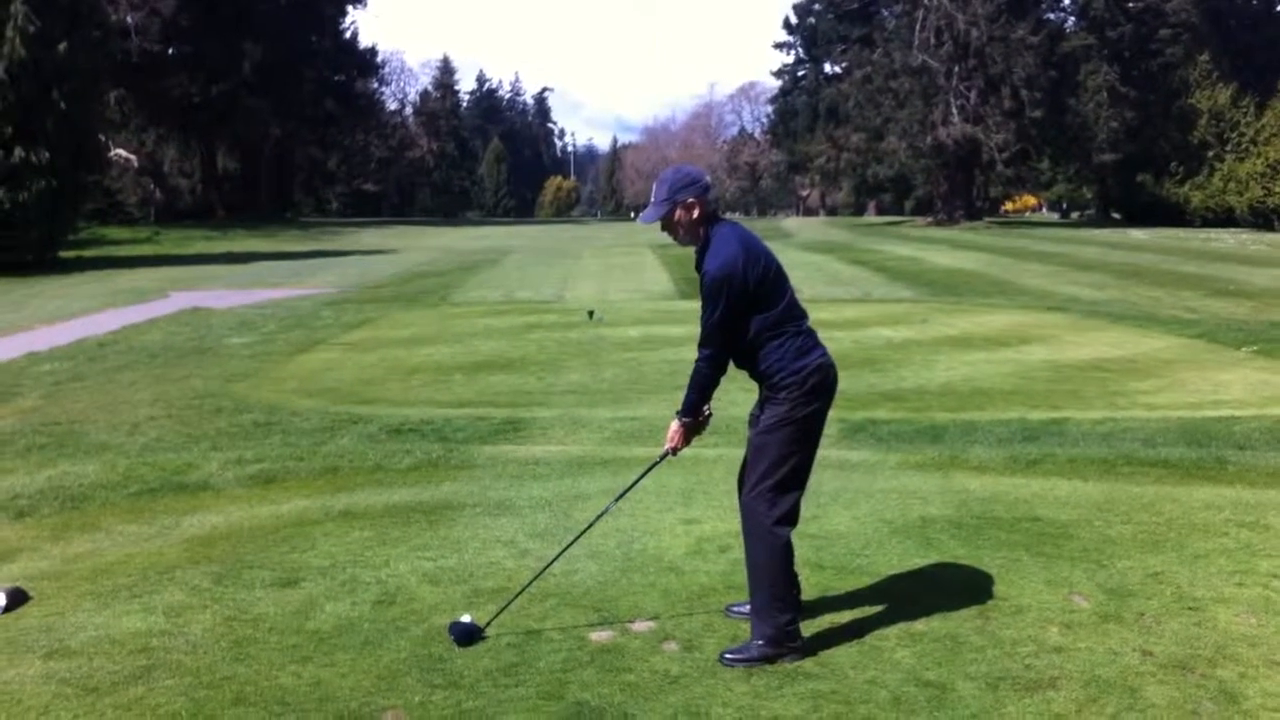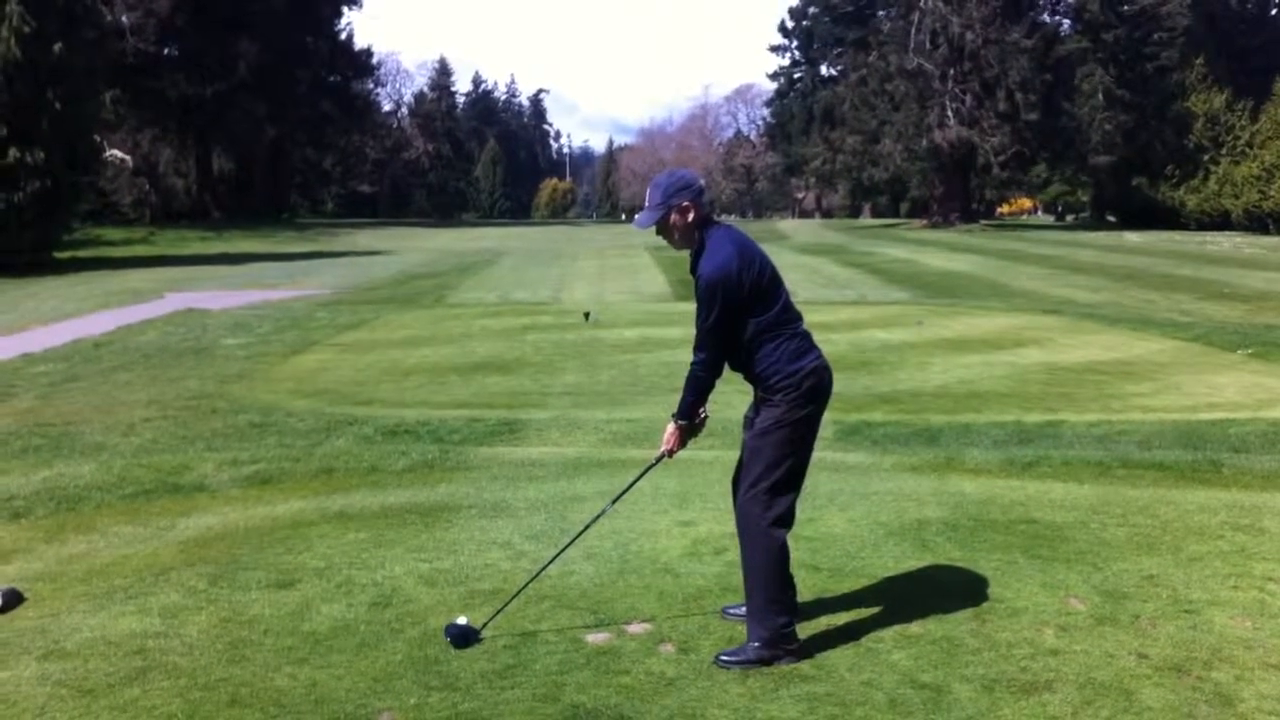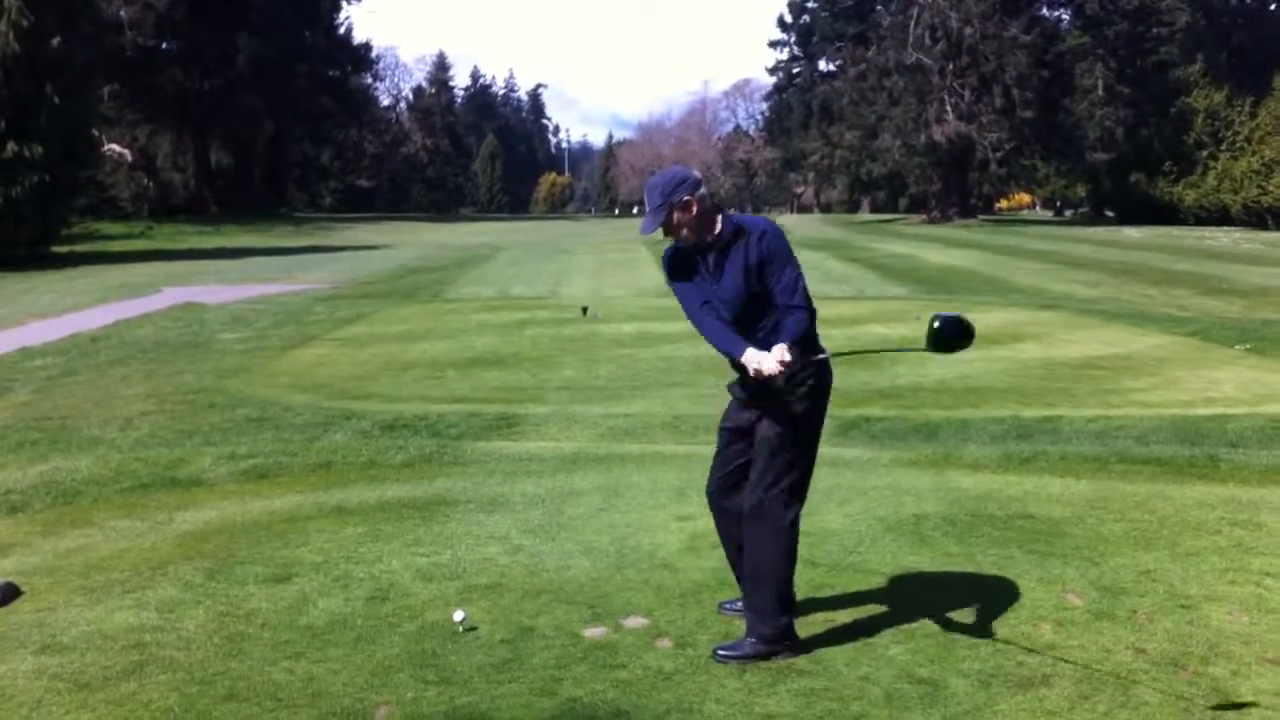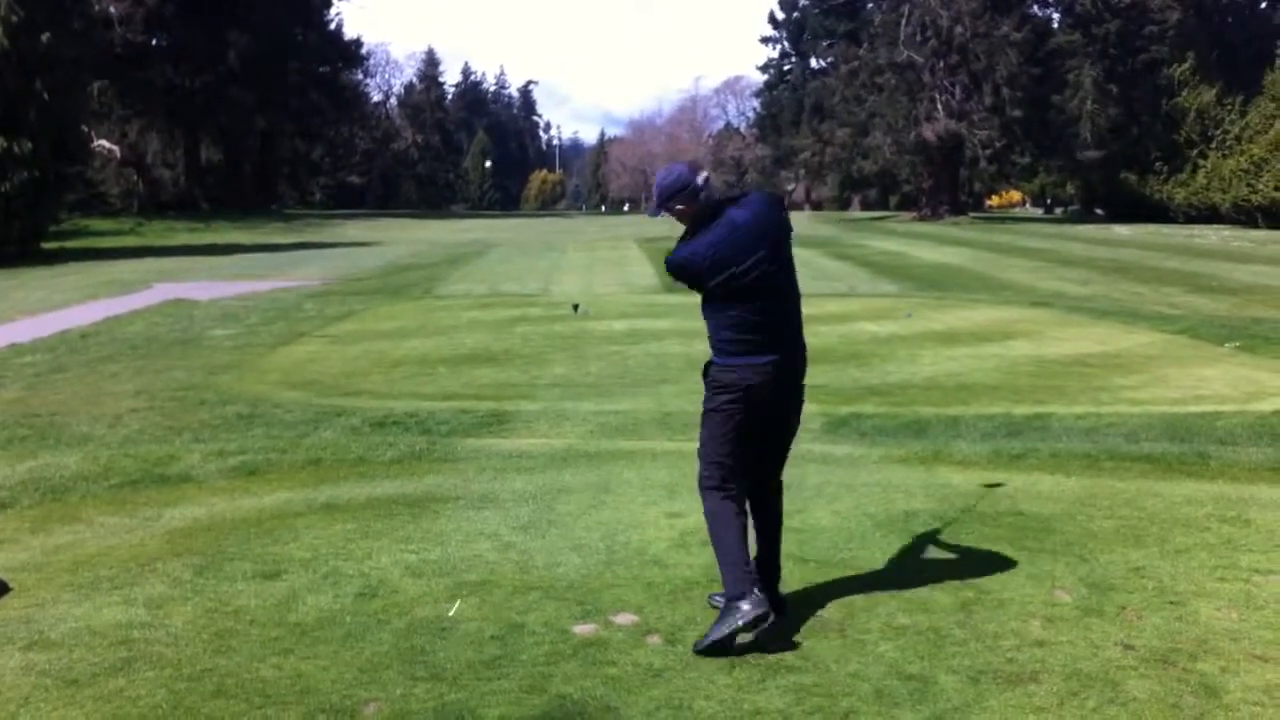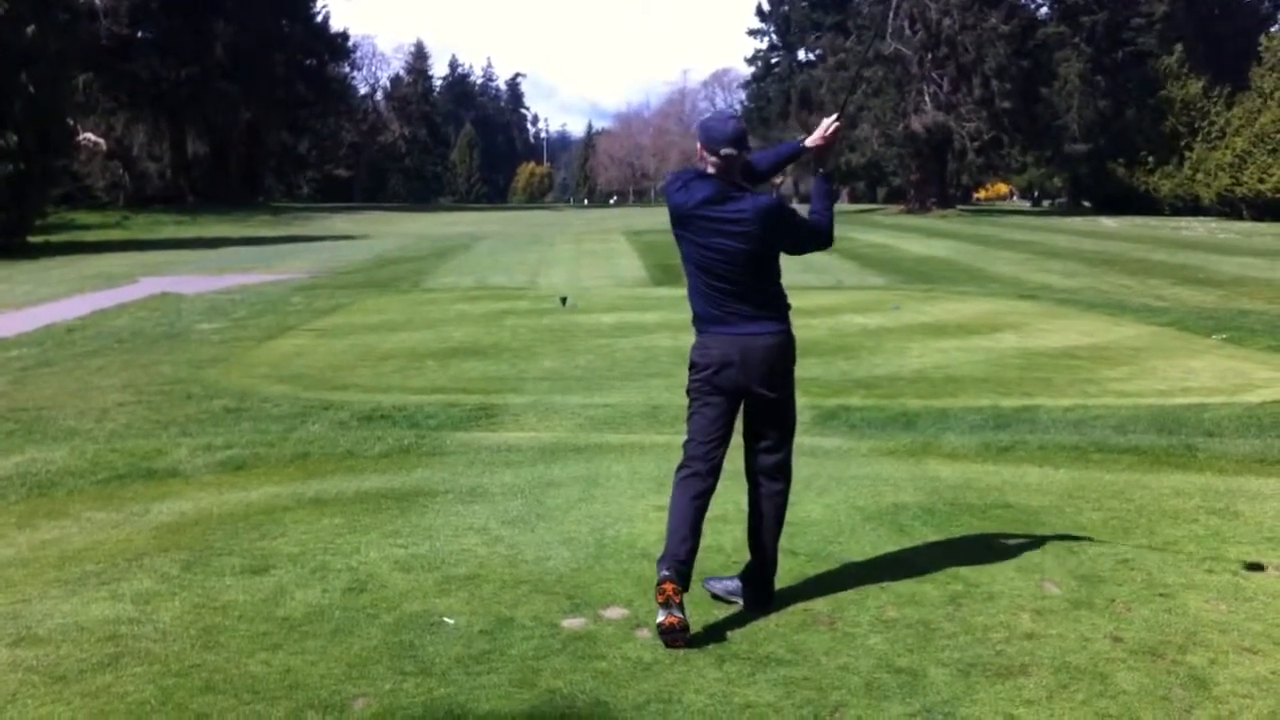
dt=1s
person 1, frame 1
left shoulder: (723, 260)
right shoulder: (727, 241)
left elbow: (714, 350)
right elbow: (723, 343)
left wrist: (686, 415)
right wrist: (700, 405)
left hip: (796, 383)
right hip: (790, 378)
left knee: (764, 501)
right knee: (757, 491)
left ankle: (777, 633)
right ankle: (776, 599)
person 1, frame 2
left shoulder: (719, 264)
right shoulder: (722, 244)
left elbow: (709, 353)
right elbow: (718, 347)
left wrist: (682, 419)
right wrist: (695, 407)
left hip: (792, 387)
right hip: (784, 381)
left knee: (760, 504)
right knee: (750, 493)
left ankle: (774, 637)
right ankle: (771, 601)
person 1, frame 3
left shoulder: (759, 235)
right shoulder: (678, 261)
left elbow: (797, 304)
right elbow: (706, 318)
left wrist: (787, 349)
right wrist: (749, 356)
left hip: (798, 382)
right hip: (752, 384)
left knee: (768, 502)
right knee: (725, 489)
left ankle: (771, 629)
right ankle: (762, 593)
person 1, frame 4
left shoulder: (685, 257)
right shoulder: (763, 212)
left hip: (736, 375)
right hip: (787, 365)
left knee: (719, 484)
right knee: (763, 478)
left ankle: (745, 595)
right ankle: (764, 585)
person 1, frame 5
left shoulder: (679, 194)
right shoulder: (768, 211)
left elbow: (729, 181)
right elbow: (818, 236)
left wrist: (803, 146)
right wrist: (820, 169)
left hip: (714, 352)
right hip: (771, 348)
left knee: (698, 465)
right knee: (769, 469)
left ankle: (672, 575)
right ankle: (757, 581)
